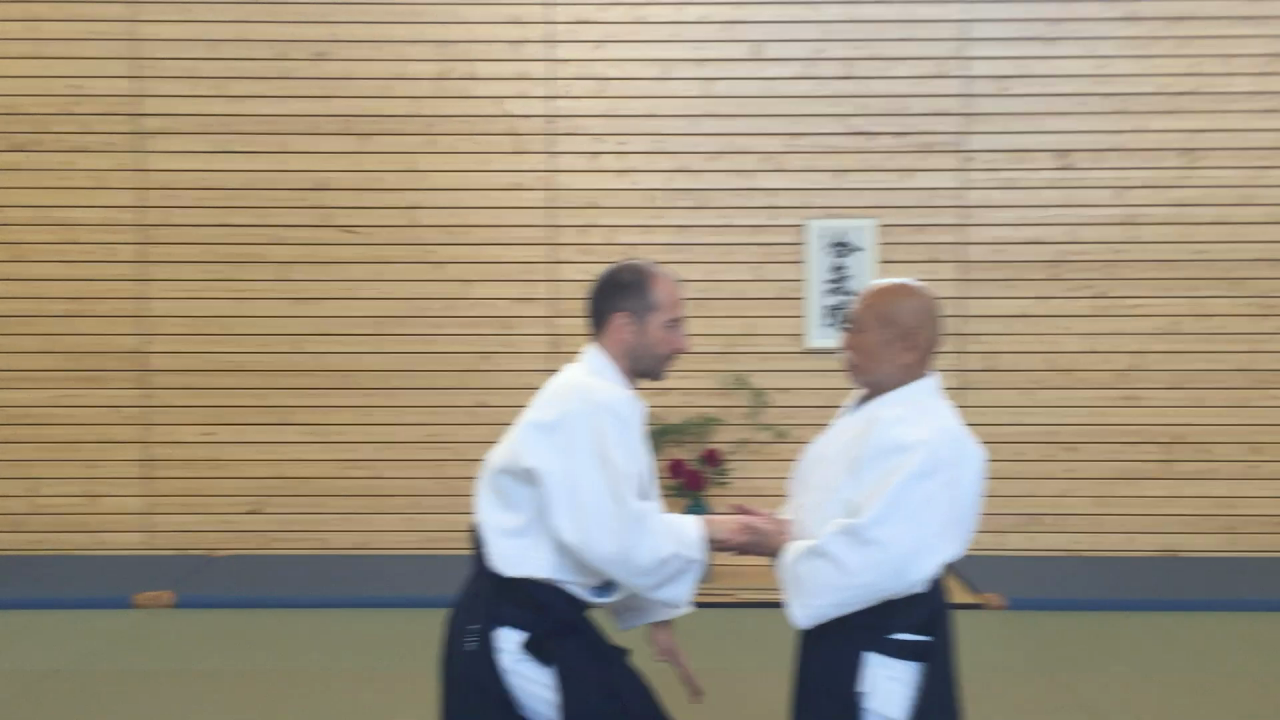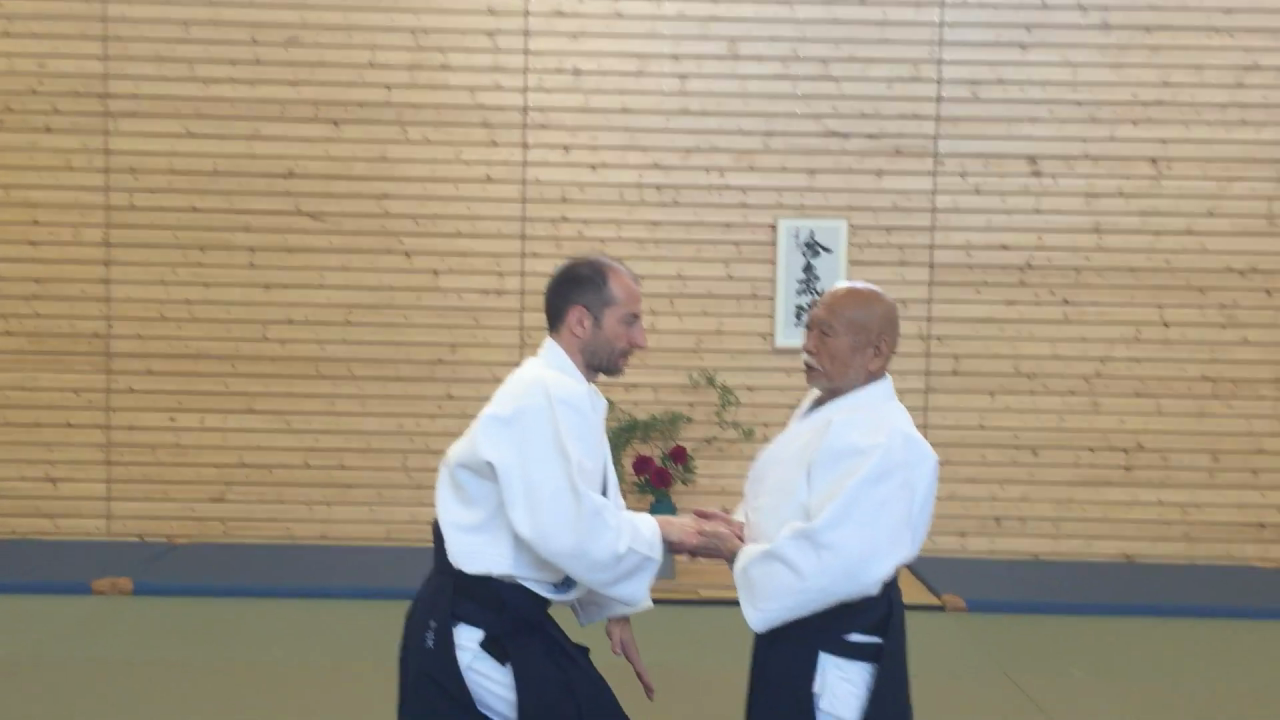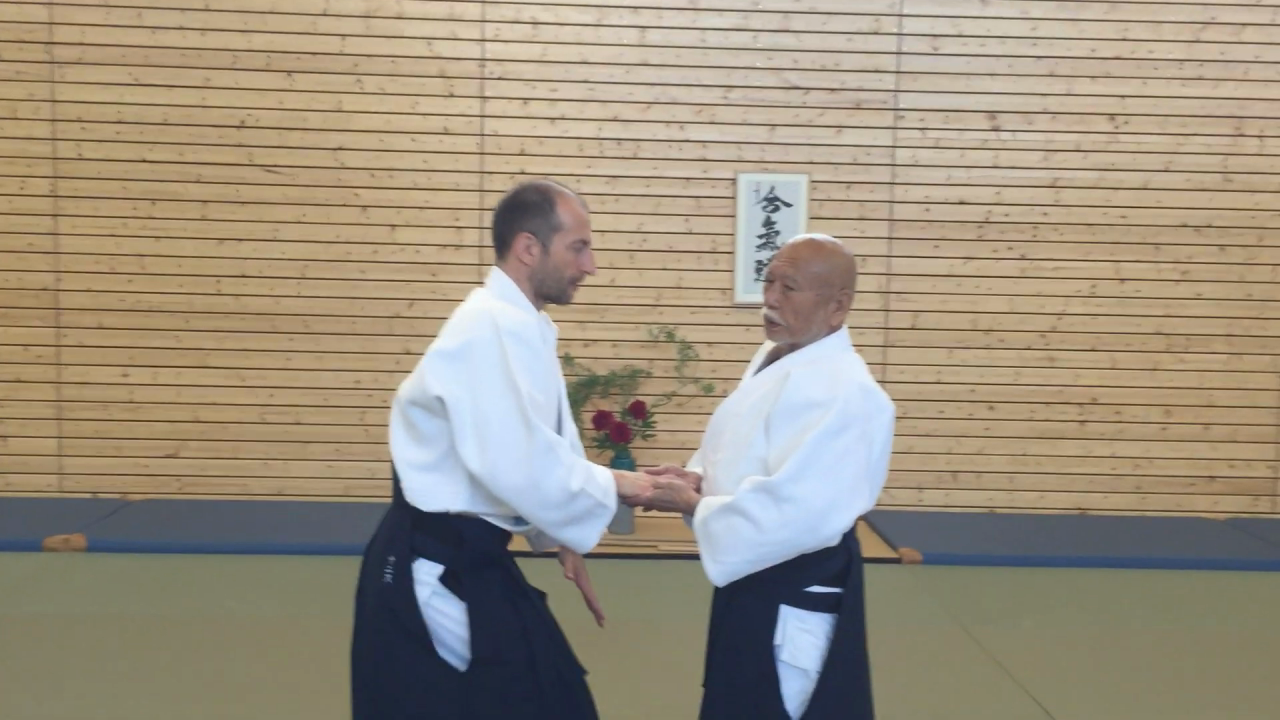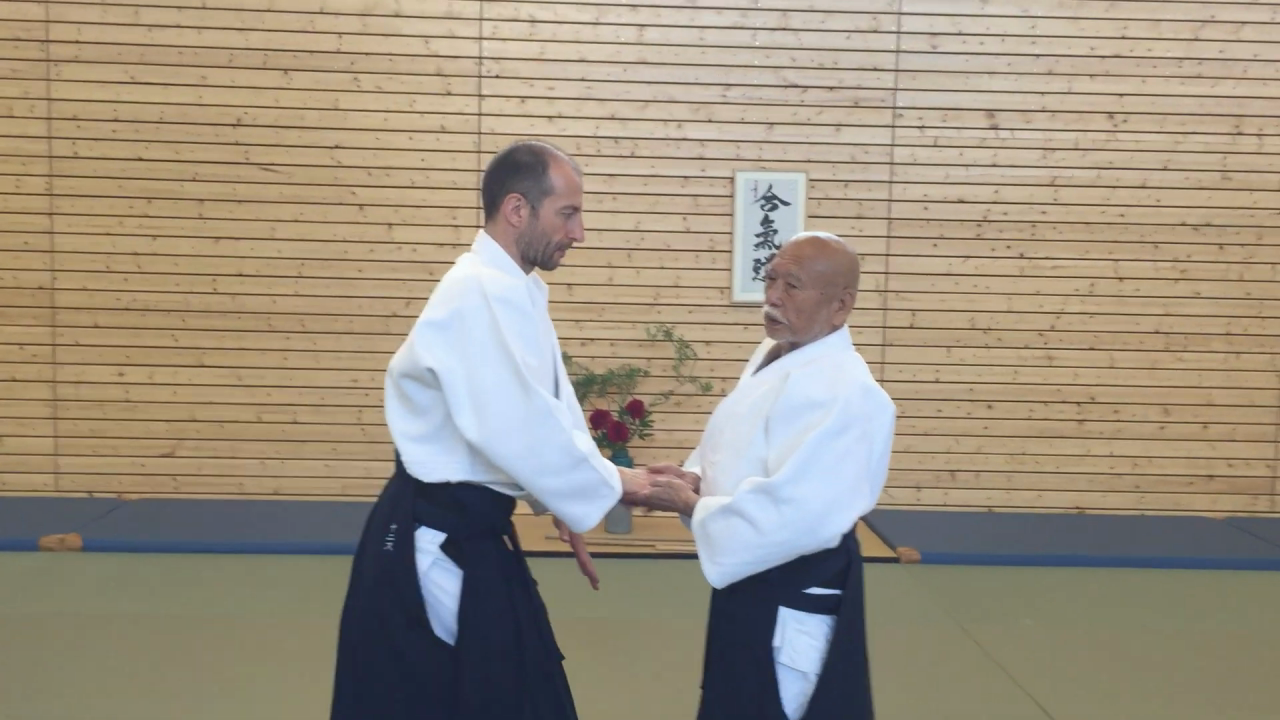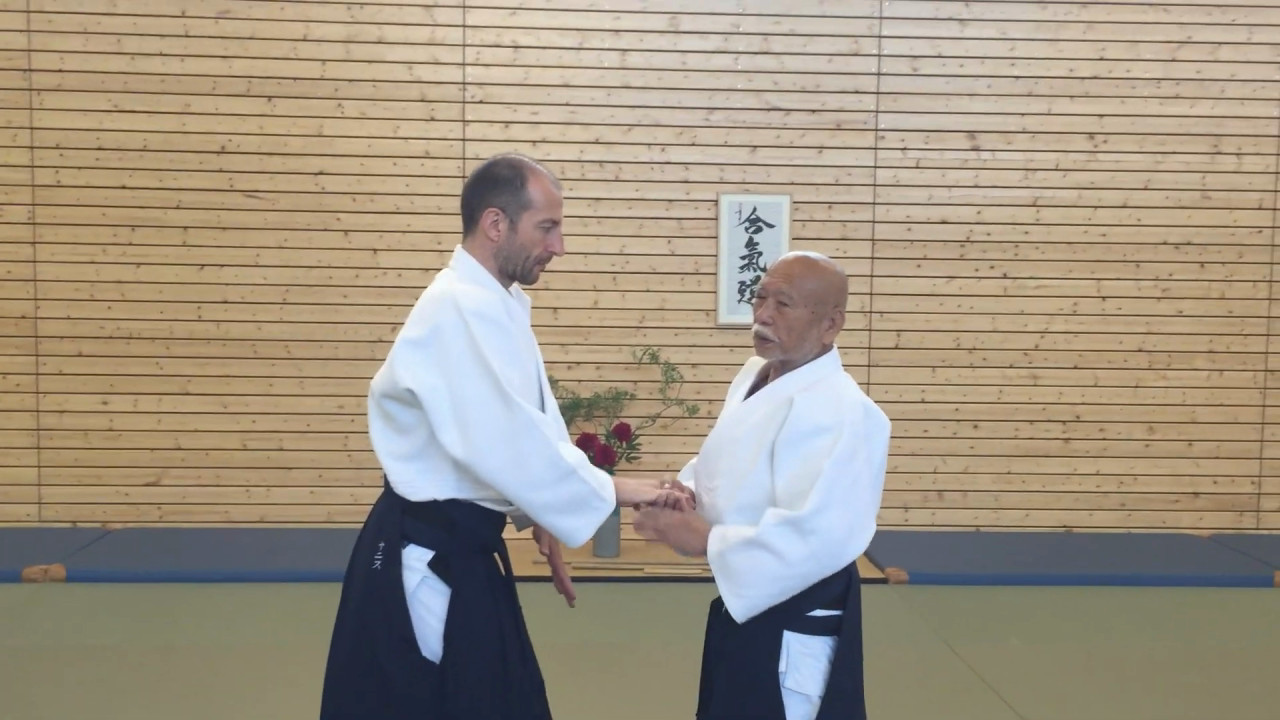
dt=0.4s
person 1, frame 1
left shoulder: (607, 399)
right shoulder: (587, 401)
left elbow: (627, 522)
right elbow: (611, 537)
left wrist: (654, 614)
right wrist: (701, 531)
left hip: (546, 626)
right hip: (516, 640)
person 1, frame 2
left shoulder: (566, 394)
right shoulder: (544, 395)
left elbow: (588, 518)
right elbow: (568, 532)
left wrist: (612, 611)
right wrist: (658, 531)
left hip: (505, 623)
right hip: (475, 636)
person 1, frame 3
left shoulder: (517, 325)
right shoulder: (494, 327)
left elbow: (542, 451)
right elbow: (520, 468)
left wrist: (565, 541)
right wrist: (613, 484)
left hip: (462, 562)
right hip: (432, 573)
person 1, frame 4
left shoulder: (509, 289)
right shoulder: (482, 294)
left elbow: (541, 412)
right elbow: (520, 430)
left wrist: (567, 507)
right wrist: (613, 481)
left hip: (465, 534)
right hip: (434, 546)
person 1, frame 5
left shoulder: (495, 303)
right shoulder: (460, 308)
left elbow: (530, 426)
right elbow: (507, 442)
left wrist: (544, 523)
right wrist: (613, 491)
left hip: (458, 554)
right hip: (425, 564)
person 2, frame 1
left shoulder: (930, 437)
right shoulder: (868, 406)
left elbow: (882, 559)
left wrist: (782, 546)
right wrist: (786, 526)
left hip: (886, 645)
right hip: (840, 628)
person 2, frame 2
left shoulder: (885, 441)
right shoulder: (821, 408)
left elbow: (837, 561)
left wrist: (737, 551)
right wrist: (741, 528)
left hip: (839, 646)
right hip: (796, 627)
person 2, frame 3
left shoulder: (843, 392)
right shoulder: (776, 357)
left elbow: (796, 513)
left wrist: (693, 503)
right wrist: (699, 478)
left hip: (799, 593)
right hip: (755, 578)
person 2, frame 4
left shoulder: (842, 391)
right shoulder: (773, 355)
left elbow: (795, 513)
left wrist: (690, 503)
right wrist: (696, 478)
left hip: (798, 595)
right hip: (755, 579)
person 2, frame 5
left shoulder: (837, 412)
right shoulder: (755, 377)
left elbow: (817, 537)
left wrist: (707, 539)
right wrist: (689, 495)
left hip: (796, 619)
right hip: (748, 603)
